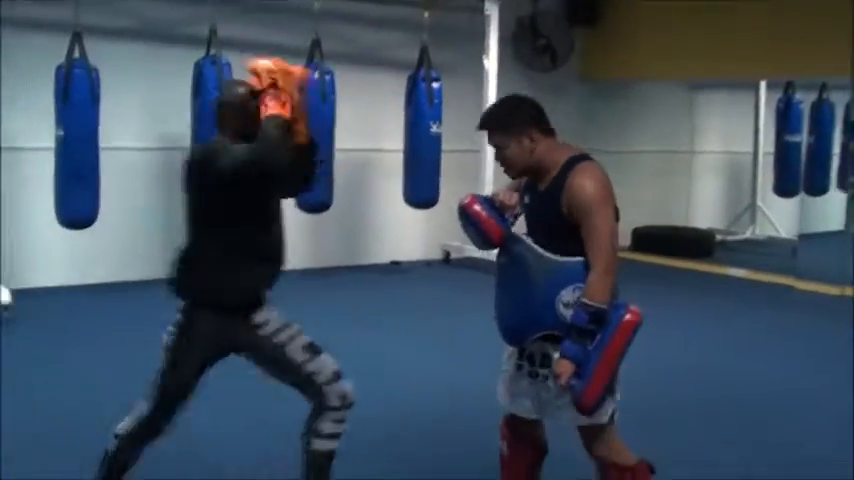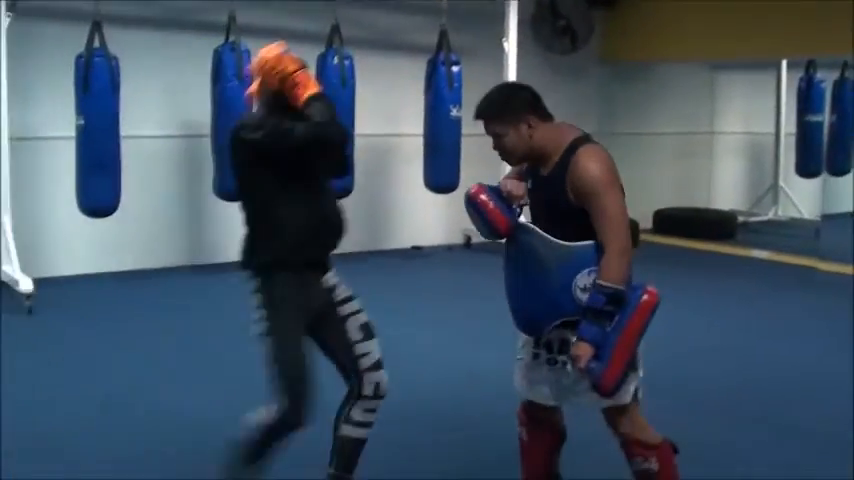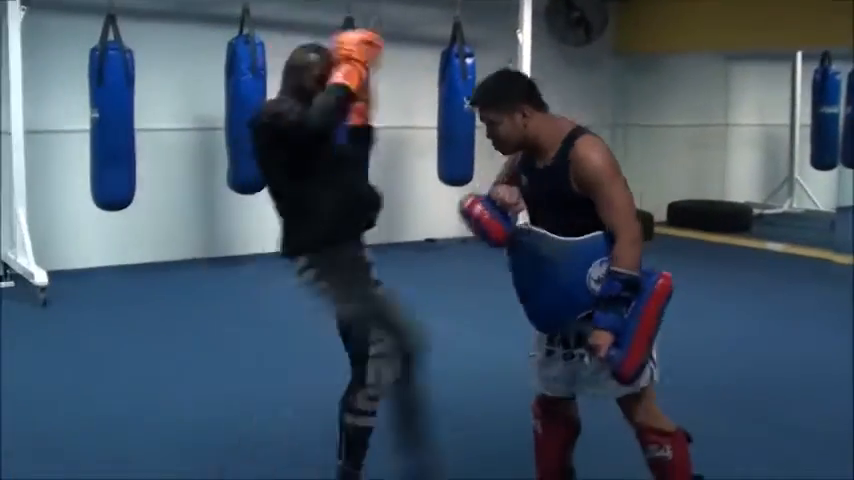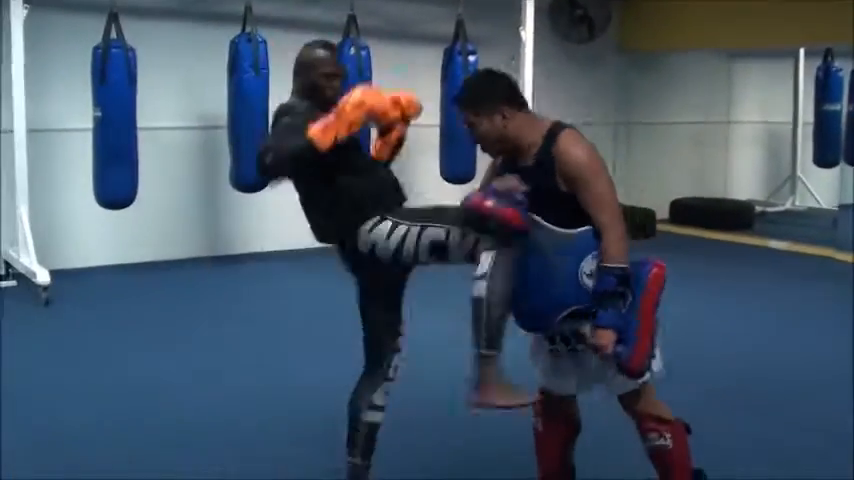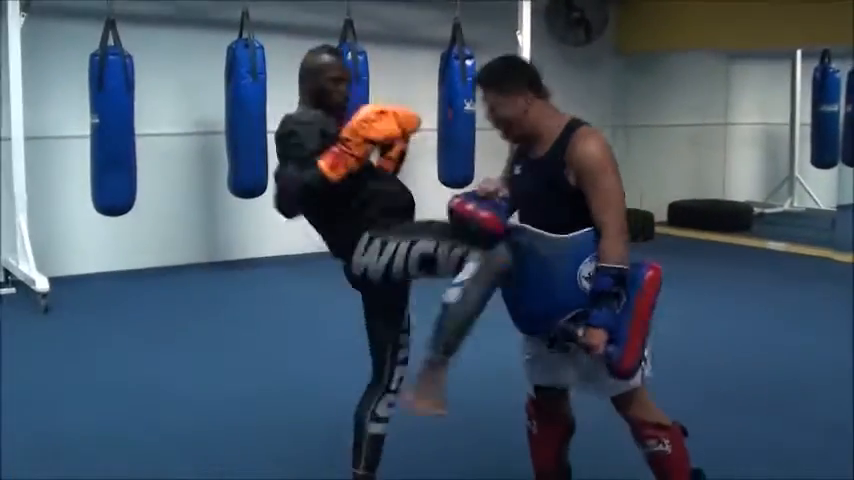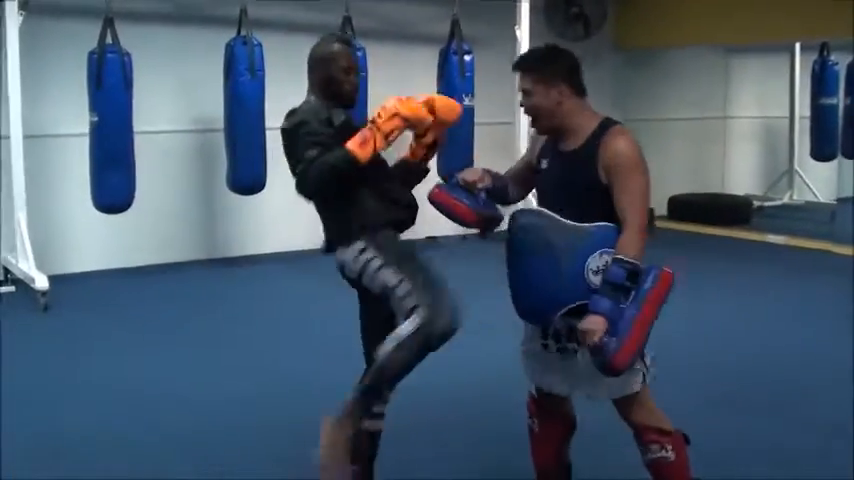
dt=0.1s
person 1, frame 1
left shoulder: (251, 158)
right shoulder: (212, 158)
right elbow: (270, 159)
right wrist: (276, 105)
left hip: (251, 310)
right hip: (207, 314)
left knee: (335, 395)
right knee: (156, 417)
person 1, frame 2
left shoulder: (293, 135)
right shoulder: (252, 134)
left elbow: (336, 160)
right elbow: (329, 142)
left wrist: (308, 95)
left hip: (316, 276)
right hip: (283, 281)
left knee: (370, 382)
right knee: (292, 408)
person 1, frame 3
left shoulder: (317, 124)
right shoulder: (275, 118)
left elbow: (355, 160)
right elbow: (317, 121)
left wrist: (357, 102)
left hip: (346, 251)
right hip: (323, 254)
left knee: (372, 372)
right knee: (399, 335)
person 1, frame 4
left shoulder: (325, 119)
right shoulder: (292, 116)
right elbow: (271, 163)
left wrist: (388, 141)
right wrist: (331, 126)
left hip: (378, 234)
right hip: (368, 229)
left knee: (380, 362)
right knee: (486, 235)
right ankle: (488, 375)
person 1, frame 5
left shoulder: (331, 126)
right shoulder: (300, 127)
right elbow: (290, 199)
left wrist: (391, 157)
right wrist: (347, 151)
left hip: (382, 248)
right hip: (369, 242)
left knee: (387, 373)
right knee: (476, 254)
person 1, frame 6
left shoulder: (341, 119)
right shoulder: (306, 121)
left elbow: (389, 183)
right elbow: (315, 181)
left wrist: (422, 147)
right wrist: (376, 134)
left hip: (377, 241)
right hip: (364, 239)
left knee: (382, 353)
right knee: (437, 316)
right ankle: (347, 421)
person 2, frame 1
left shoulder: (584, 183)
right shoulder: (531, 174)
left elbow: (603, 272)
right wrist: (500, 204)
left knee: (598, 437)
right knee: (518, 425)
person 2, frame 2
left shoulder: (586, 164)
right shoulder: (531, 159)
left elbow: (618, 251)
right wrist: (505, 194)
left knee: (624, 418)
right knee: (537, 409)
person 2, frame 3
left shoulder: (585, 154)
right shoulder: (523, 154)
left elbow: (628, 238)
right elbow: (494, 202)
left wrist: (610, 321)
right wrist: (500, 198)
left hip: (605, 300)
left knee: (639, 408)
right knee: (551, 403)
person 2, frame 4
left shoulder: (568, 150)
right shoulder: (508, 156)
left elbow: (613, 232)
right elbow: (479, 210)
left wrist: (608, 315)
right wrist: (493, 195)
left hip: (603, 294)
right hip: (553, 297)
left knee: (640, 400)
right knee: (555, 399)
person 2, frame 5
left shoulder: (584, 146)
right shoulder: (522, 148)
left elbow: (614, 233)
right elbow: (507, 204)
left wrist: (602, 315)
right wrist: (492, 196)
left hip: (593, 295)
left knee: (631, 402)
right knee: (546, 400)
person 2, frame 6
left shoulder: (615, 146)
right shoulder: (545, 141)
left elbow: (634, 231)
right elbow: (515, 186)
right wrist: (487, 182)
left knee: (634, 407)
right knee: (546, 398)
